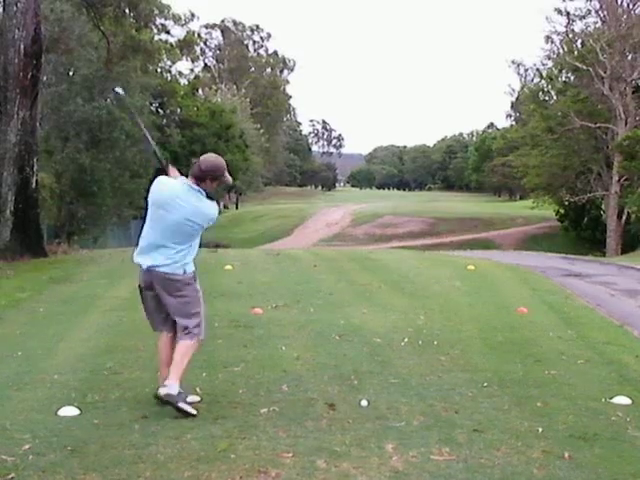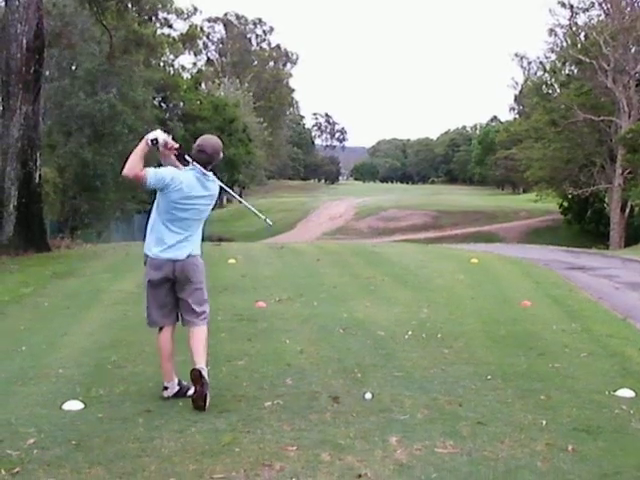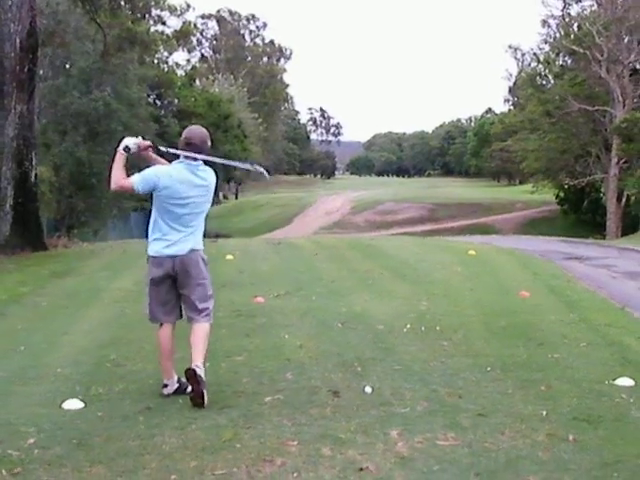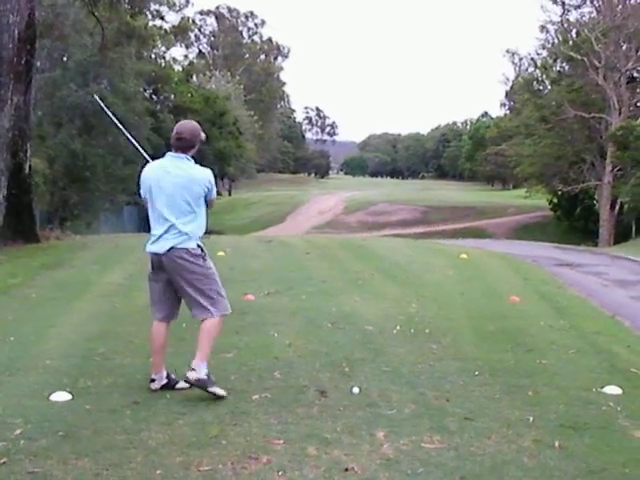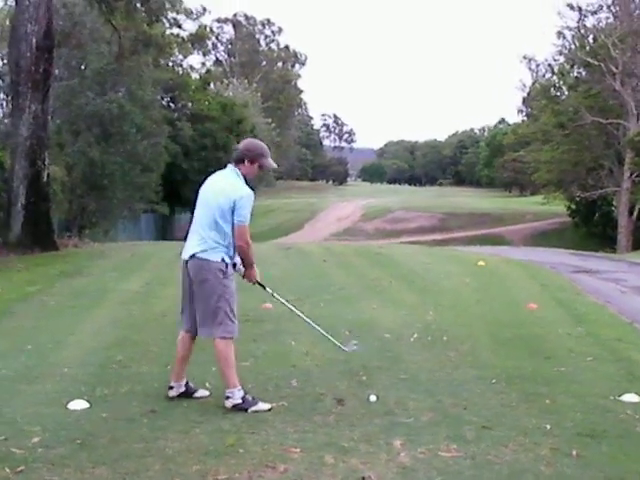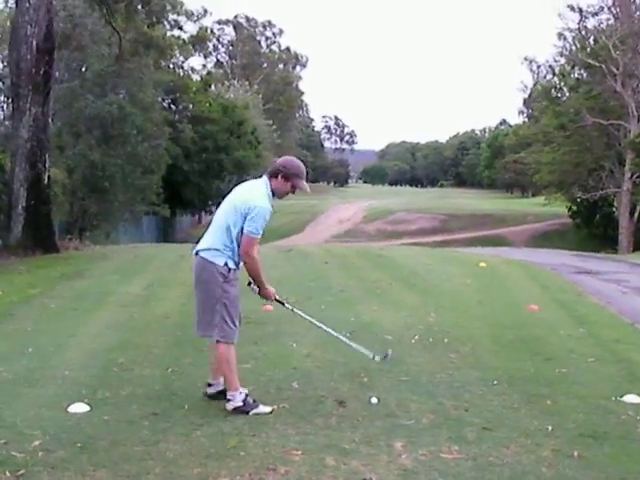
dt=0.4s
person 1, frame 1
left shoulder: (160, 184)
right shoulder: (208, 210)
left wrist: (176, 177)
left hip: (147, 269)
right hip: (176, 275)
left knee: (168, 328)
right knee: (191, 331)
left ankle: (169, 385)
right ankle: (171, 387)
person 1, frame 2
left shoulder: (173, 178)
right shoulder: (212, 186)
left elbow: (130, 172)
left wrist: (147, 141)
right wrist: (168, 155)
left hip: (157, 260)
right hip: (188, 261)
left knee: (165, 323)
right knee: (197, 320)
left ankle: (170, 384)
right ankle: (201, 368)
person 1, frame 3
left shoulder: (161, 176)
right shoulder: (209, 176)
left elbow: (117, 185)
left wrist: (122, 150)
right wrist: (150, 155)
left hip: (160, 257)
right hip: (191, 256)
left knee: (165, 320)
right knee: (201, 316)
left ankle: (169, 381)
right ankle: (197, 367)
person 1, frame 4
left shoulder: (150, 170)
right shoulder: (203, 175)
left hip: (157, 251)
right hip: (187, 251)
left knee: (162, 315)
right knee: (214, 309)
left ankle: (158, 376)
right ankle: (199, 369)
person 1, frame 5
left shoulder: (214, 180)
right shoulder: (242, 192)
right elbow: (241, 242)
left wrist: (242, 264)
right wrist: (250, 268)
left hip: (192, 257)
right hip: (213, 263)
left knee: (190, 326)
right knee: (223, 329)
left ankle: (178, 384)
right ankle: (235, 394)
person 1, frame 6
left shoulder: (251, 186)
right shoulder: (260, 204)
right elbow: (247, 254)
left wrist: (258, 281)
right wrist: (263, 286)
left hip: (212, 259)
right hip: (217, 265)
left knee: (224, 328)
right knee: (225, 332)
left ankle: (216, 383)
right ankle: (235, 397)
